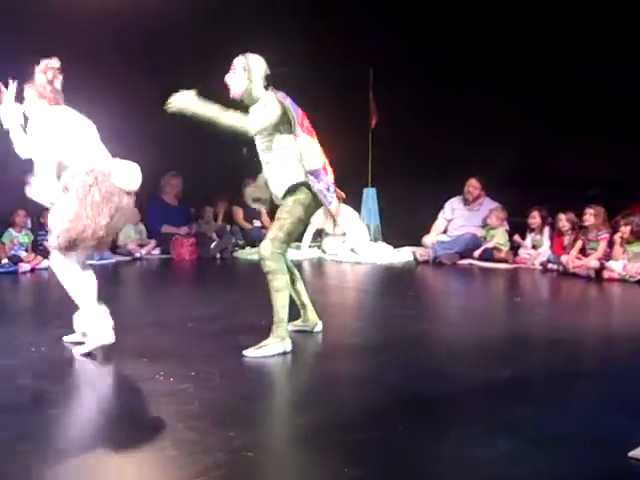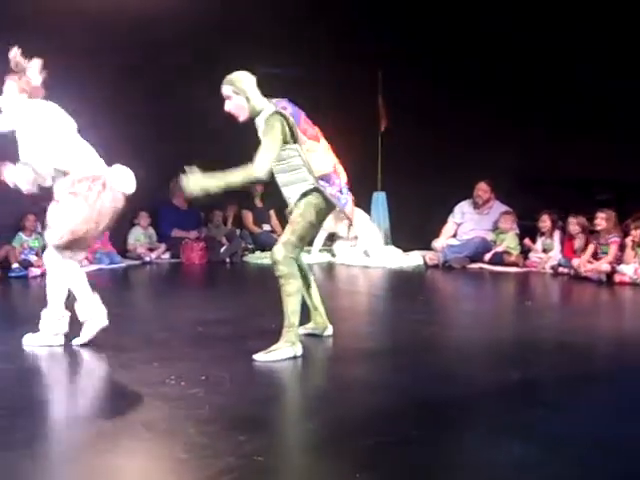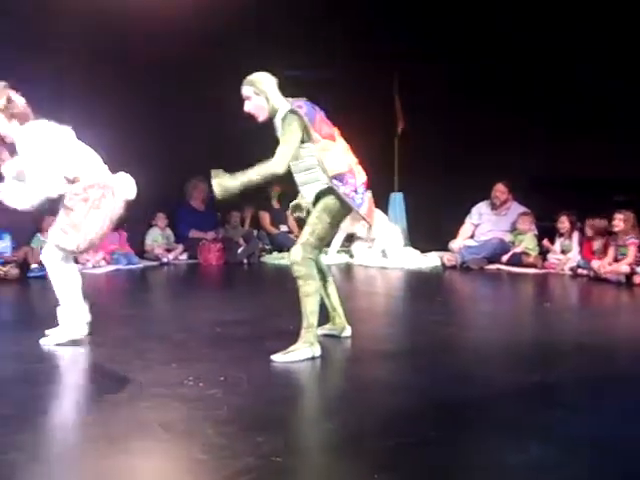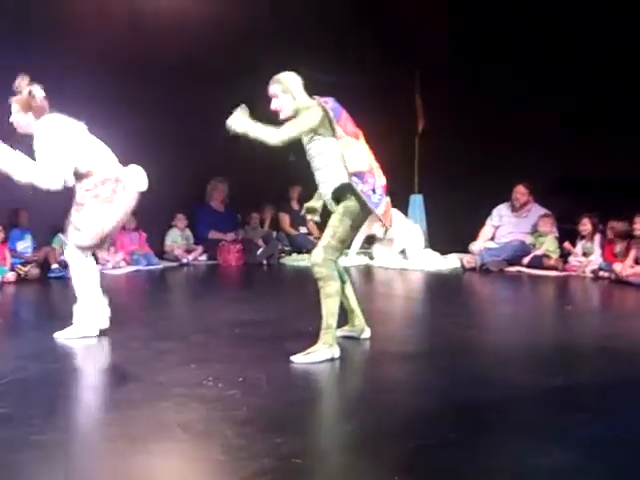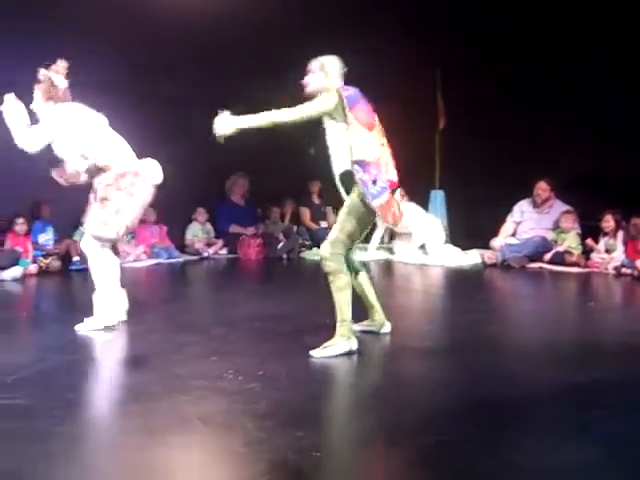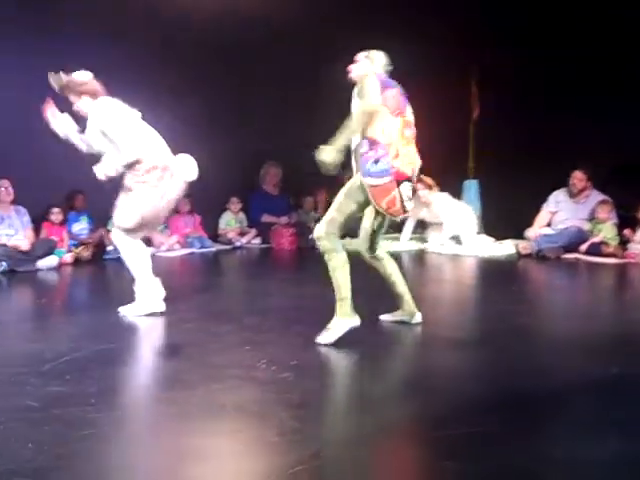
dt=0.2s
person 1, frame 1
left shoulder: (271, 103)
right shoulder: (261, 107)
left elbow: (251, 127)
left wrist: (200, 108)
right wrist: (261, 184)
left hip: (303, 187)
right hip: (293, 188)
left knee: (270, 250)
right knee: (275, 252)
left ankle: (279, 336)
right ankle: (309, 317)
person 1, frame 2
left shoulder: (273, 119)
right shoulder: (271, 115)
left elbow: (260, 169)
left wrist: (212, 183)
left hip: (318, 192)
right hip: (309, 192)
left knee: (283, 254)
right knee: (291, 255)
left ankle: (290, 341)
right ankle: (320, 321)
person 1, frame 3
left shoulder: (291, 117)
right shoulder: (293, 113)
left elbow: (279, 165)
left wrist: (235, 183)
right wrist: (304, 196)
left hip: (336, 191)
right hip: (331, 191)
left knee: (301, 255)
right knee: (310, 255)
left ankle: (308, 341)
right ankle: (338, 322)
person 1, frame 4
left shoulder: (316, 110)
right shoulder: (313, 114)
left elbow: (277, 138)
left wrist: (244, 125)
right wrist: (318, 198)
left hip: (357, 193)
right hip: (349, 193)
left knee: (322, 257)
right knee: (327, 257)
left ankle: (327, 342)
right ankle: (357, 324)
person 1, frame 5
left shoulder: (334, 96)
right shoulder: (350, 100)
left elbow: (287, 115)
left wrist: (238, 122)
left hip: (367, 184)
right hip: (373, 184)
left knee: (331, 251)
right knee: (341, 252)
left ankle: (344, 336)
right ankle: (377, 318)
person 1, frame 6
left shoulder: (370, 80)
right shoulder: (395, 95)
left elbow: (368, 107)
right elbow: (407, 142)
left wrist: (335, 147)
left hip: (376, 168)
right hip: (396, 175)
left knee: (325, 232)
right knee: (369, 247)
left ankle: (344, 312)
right ankle: (408, 309)
person 2, frame 1
left shoulder: (40, 121)
right shoulder: (71, 117)
left elbow: (45, 168)
left hip: (91, 187)
right hip: (115, 184)
left knee: (63, 258)
right knee: (74, 259)
left ankle: (97, 326)
right ankle: (91, 327)
person 2, frame 2
left shoulder: (29, 116)
right shoulder: (44, 113)
left elbow: (38, 171)
left hip: (86, 188)
right hip: (93, 186)
left knee: (56, 256)
right knee: (67, 257)
left ankle: (53, 329)
right ankle: (92, 313)
person 2, frame 3
left shoulder: (30, 139)
right shoulder: (33, 136)
left elbow: (51, 181)
left hip: (92, 193)
right hip: (87, 193)
left knee: (54, 255)
right knee: (59, 256)
left ankle: (72, 324)
right ankle: (77, 319)
person 2, frame 4
left shoulder: (48, 132)
right shoulder: (46, 131)
left elbow: (53, 179)
left hip: (106, 188)
right hip: (101, 187)
left knee: (76, 252)
right knee: (80, 251)
left ankle: (88, 321)
right ankle: (96, 314)
person 2, frame 5
left shoulder: (60, 118)
right shoulder: (68, 116)
left elbow: (30, 143)
left hip: (123, 180)
right hip: (115, 180)
left knee: (95, 245)
right knee: (95, 244)
left ankle: (106, 312)
right ankle: (115, 307)
person 2, frame 6
left shoulder: (103, 111)
right shoulder: (103, 113)
left elbow: (129, 148)
right elbow: (89, 146)
left wrist: (106, 170)
right wrist: (61, 123)
left hip: (155, 174)
right hip: (150, 174)
left knee: (122, 234)
right knee: (130, 236)
left ankle: (150, 296)
right ankle: (151, 295)
